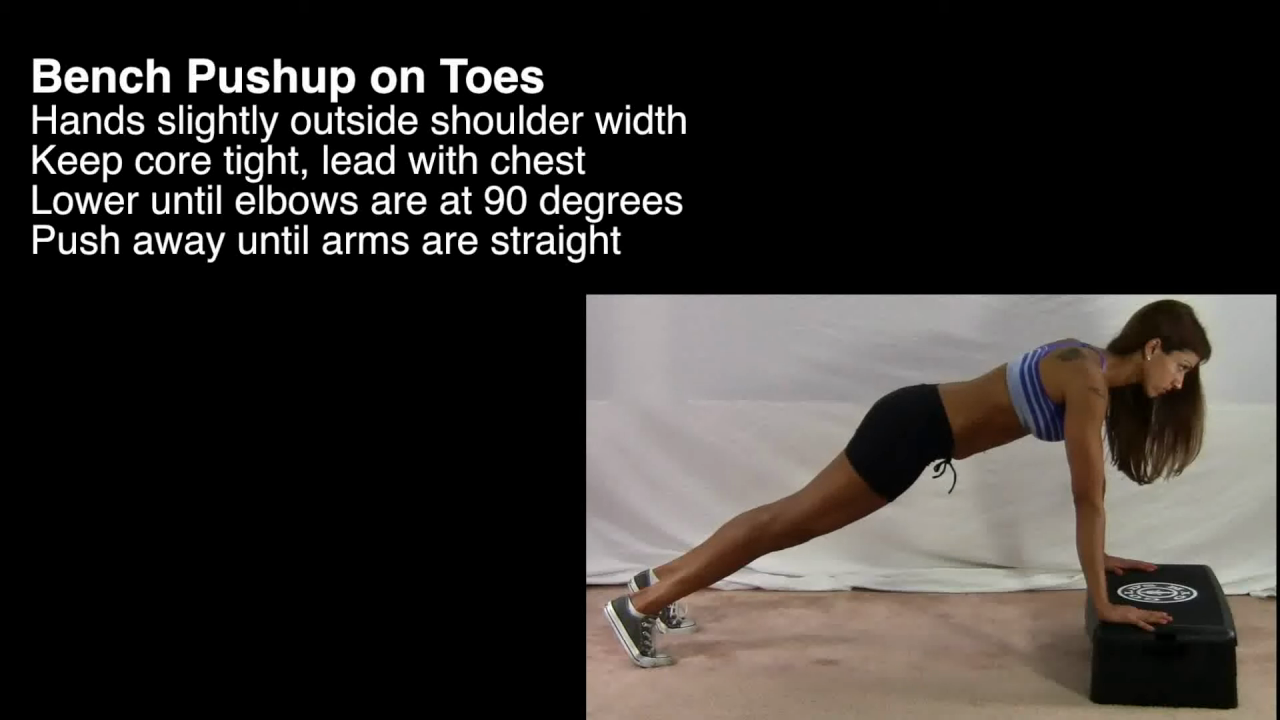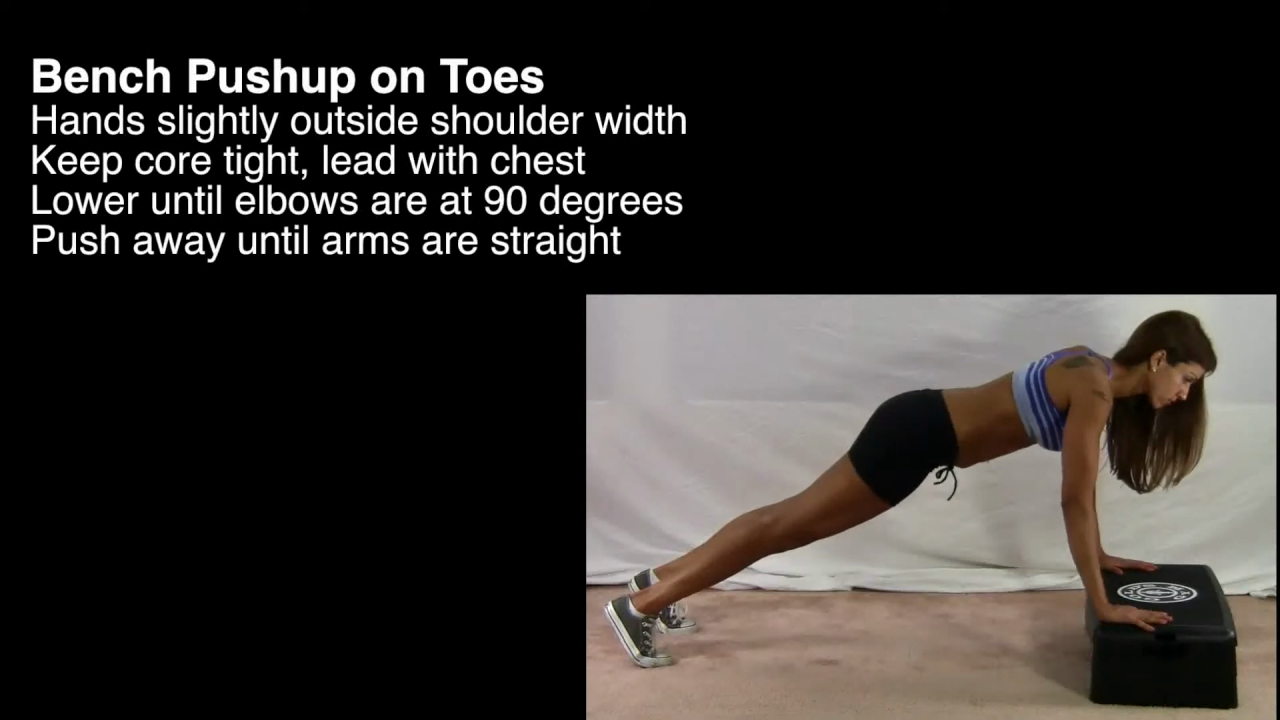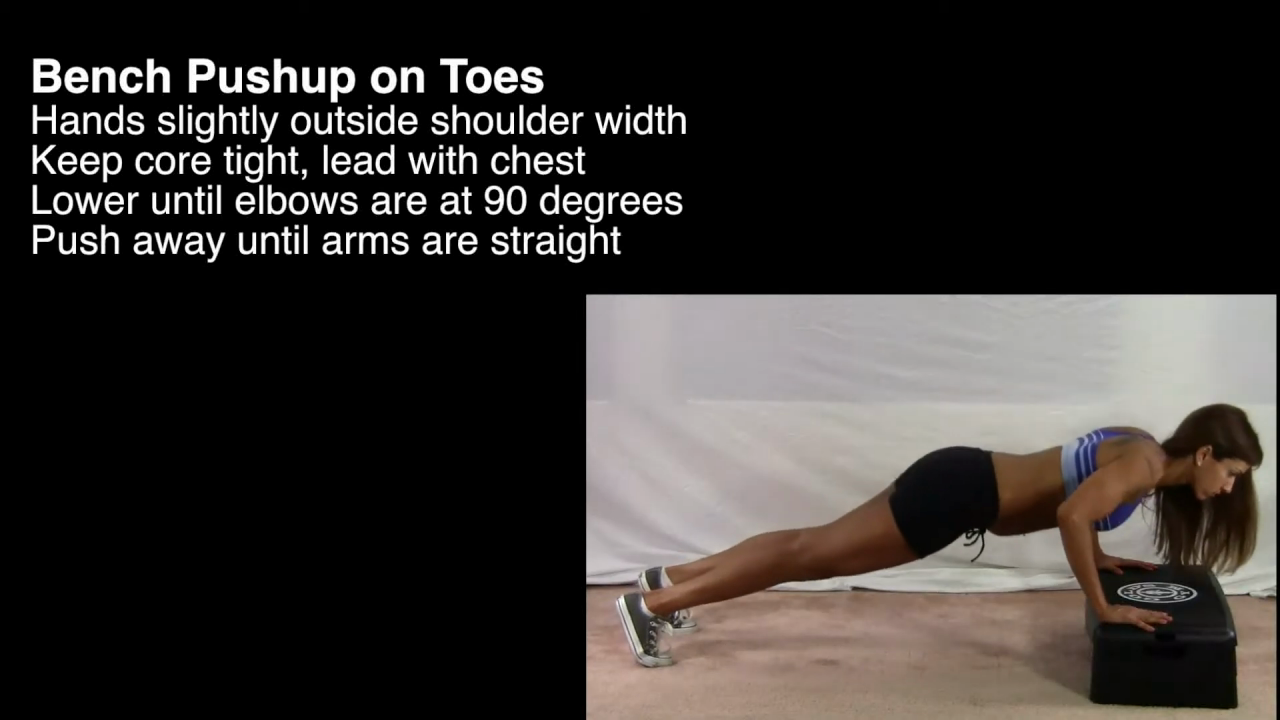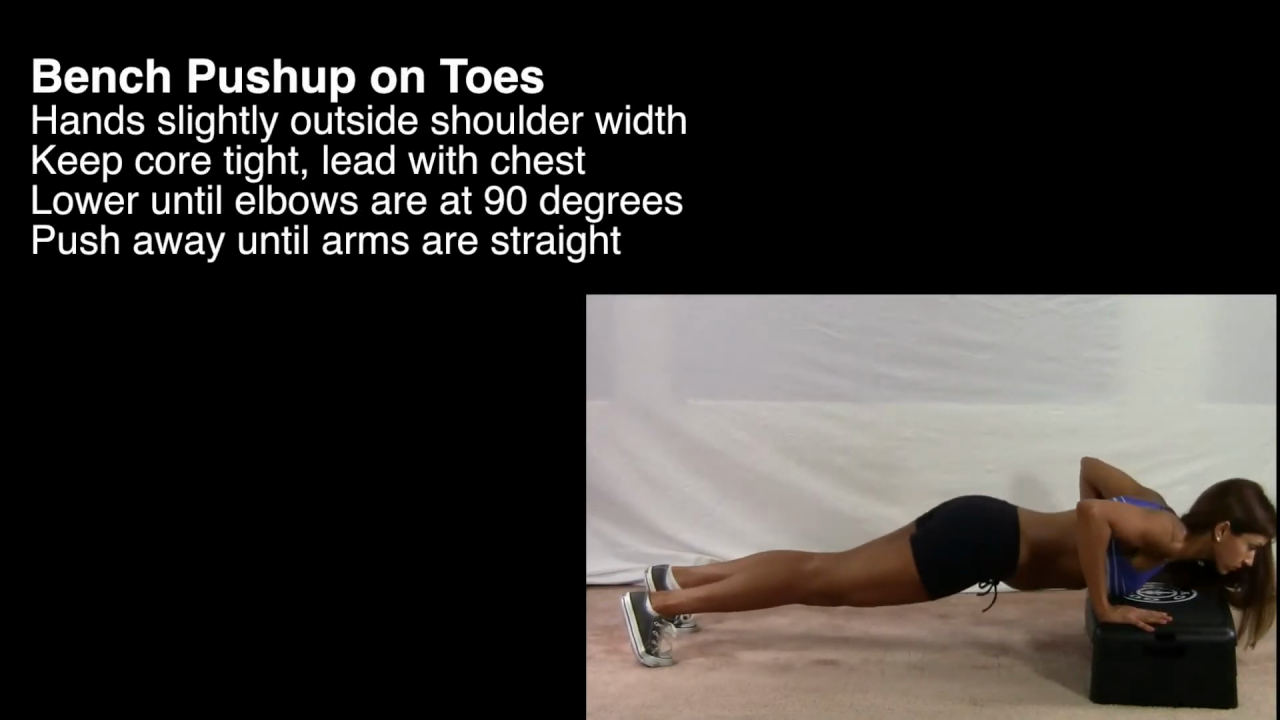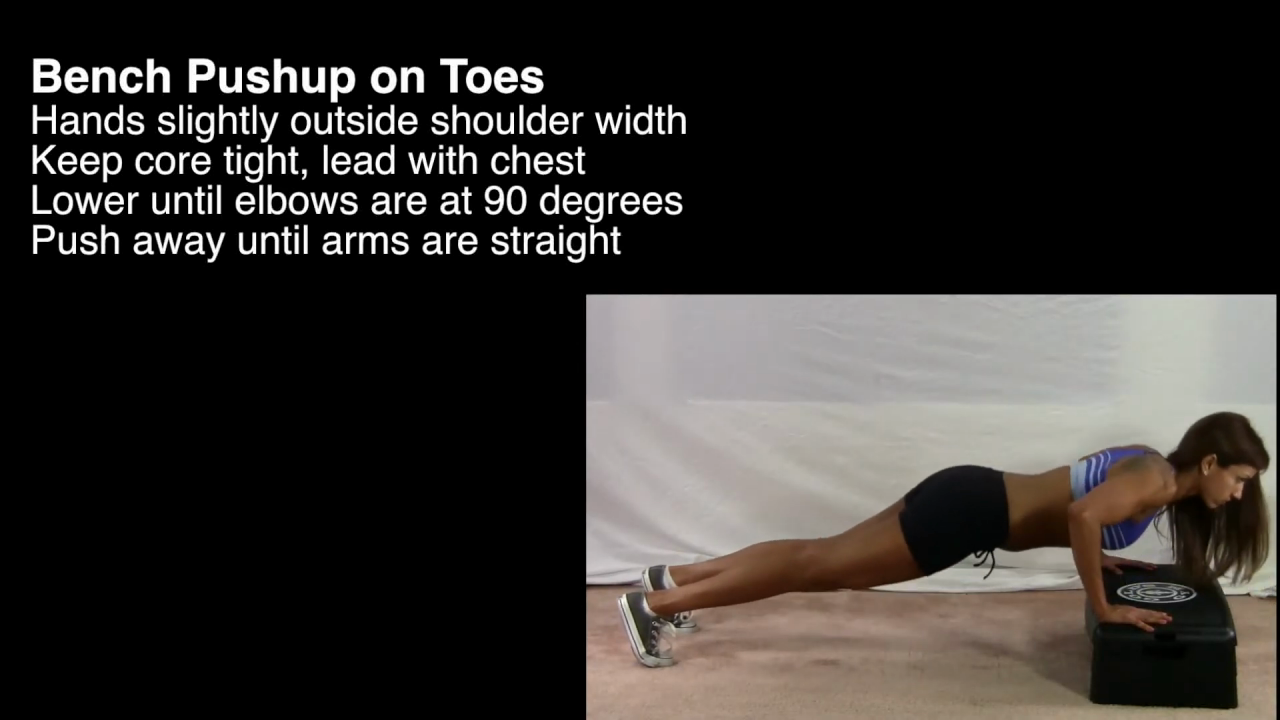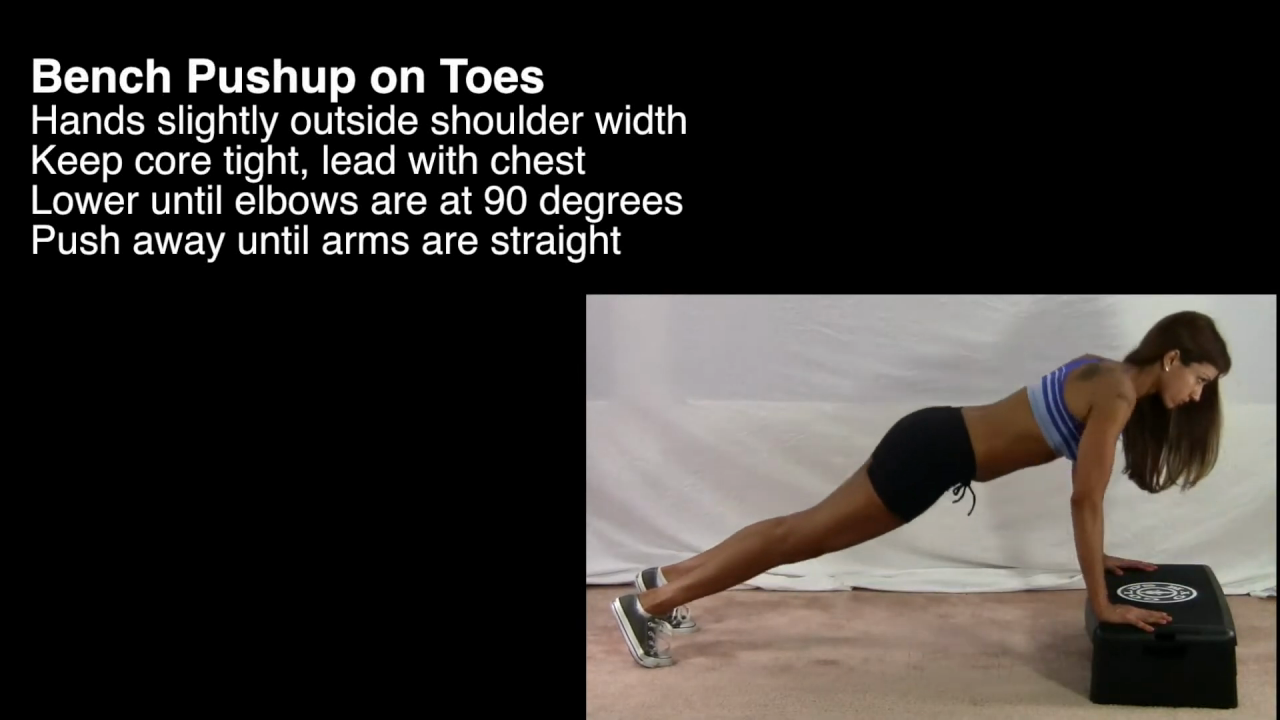
dt=0.5s
person 1, frame 1
left shoulder: (1095, 367)
right shoulder: (1090, 384)
left elbow: (1086, 490)
right elbow: (1089, 498)
left wrist: (1098, 557)
right wrist: (1103, 604)
left hip: (920, 420)
right hip: (914, 430)
left knee: (790, 516)
right knee: (789, 524)
left ankle: (658, 581)
right ankle: (639, 606)
person 1, frame 2
left shoulder: (1100, 374)
right shoulder: (1095, 391)
left elbow: (1078, 491)
right elbow: (1076, 502)
left wrist: (1099, 557)
right wrist: (1102, 604)
left hip: (924, 424)
right hip: (918, 435)
left knee: (789, 519)
right knee: (789, 525)
left ankle: (658, 582)
right ankle: (641, 604)
person 1, frame 3
left shoulder: (1143, 449)
right shoulder: (1143, 467)
right elbow: (1071, 514)
left wrist: (1100, 558)
right wrist: (1103, 607)
left hip: (961, 479)
right hip: (958, 492)
left knee: (813, 545)
right knee: (811, 554)
left ankle: (667, 579)
right ankle: (652, 604)
person 1, frame 4
left shoulder: (1157, 507)
right shoulder: (1164, 537)
left elbow: (1089, 464)
right elbow: (1091, 513)
right wrist: (1104, 607)
left hip: (982, 526)
right hip: (980, 541)
left knee: (826, 570)
right knee: (821, 578)
left ankle: (675, 579)
right ankle: (658, 605)
person 1, frame 5
left shoulder: (1152, 462)
right shoulder: (1157, 482)
right elbow: (1081, 518)
left wrist: (1102, 558)
right wrist: (1104, 609)
left hip: (968, 495)
right hip: (967, 513)
left knee: (820, 553)
right knee: (817, 567)
left ankle: (673, 578)
right ankle: (653, 604)
person 1, frame 6
left shoulder: (1112, 377)
right shoulder: (1118, 395)
left elbow: (1080, 495)
right elbow: (1084, 500)
left wrist: (1098, 555)
right wrist: (1102, 605)
left hip: (937, 437)
right hip: (937, 452)
left knee: (803, 526)
right knee: (799, 539)
left ankle: (665, 580)
right ankle: (649, 605)
